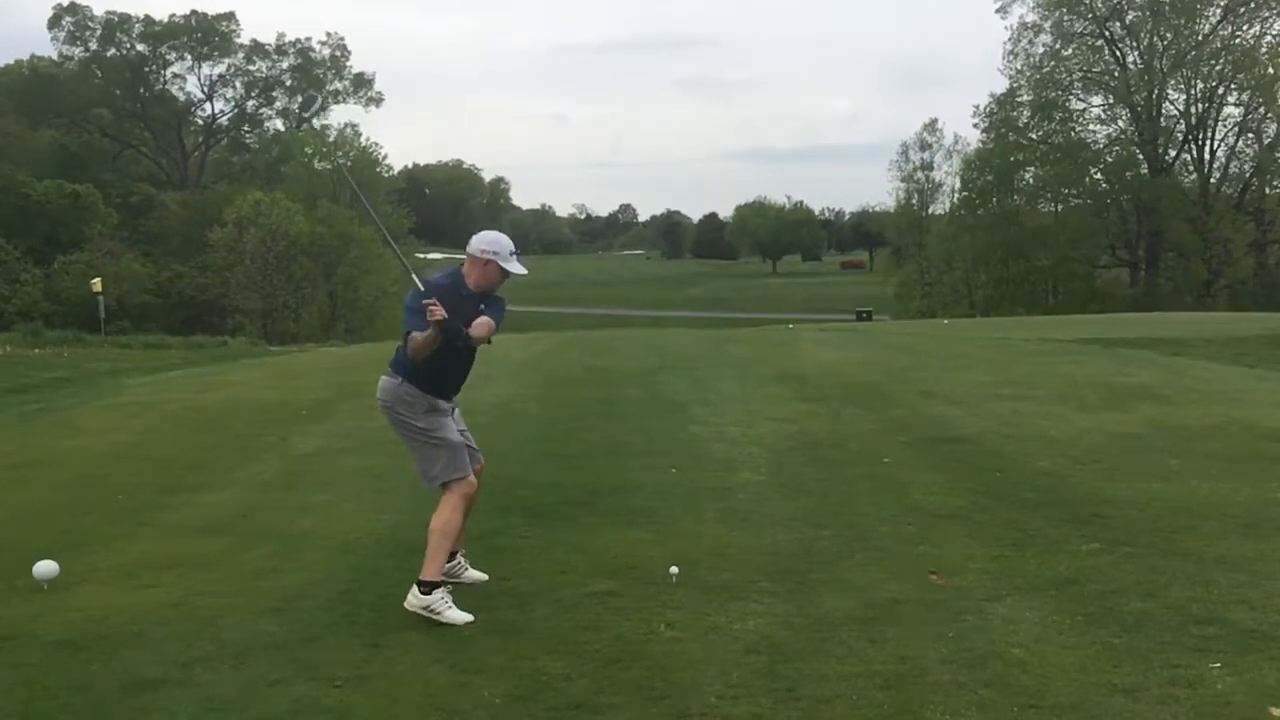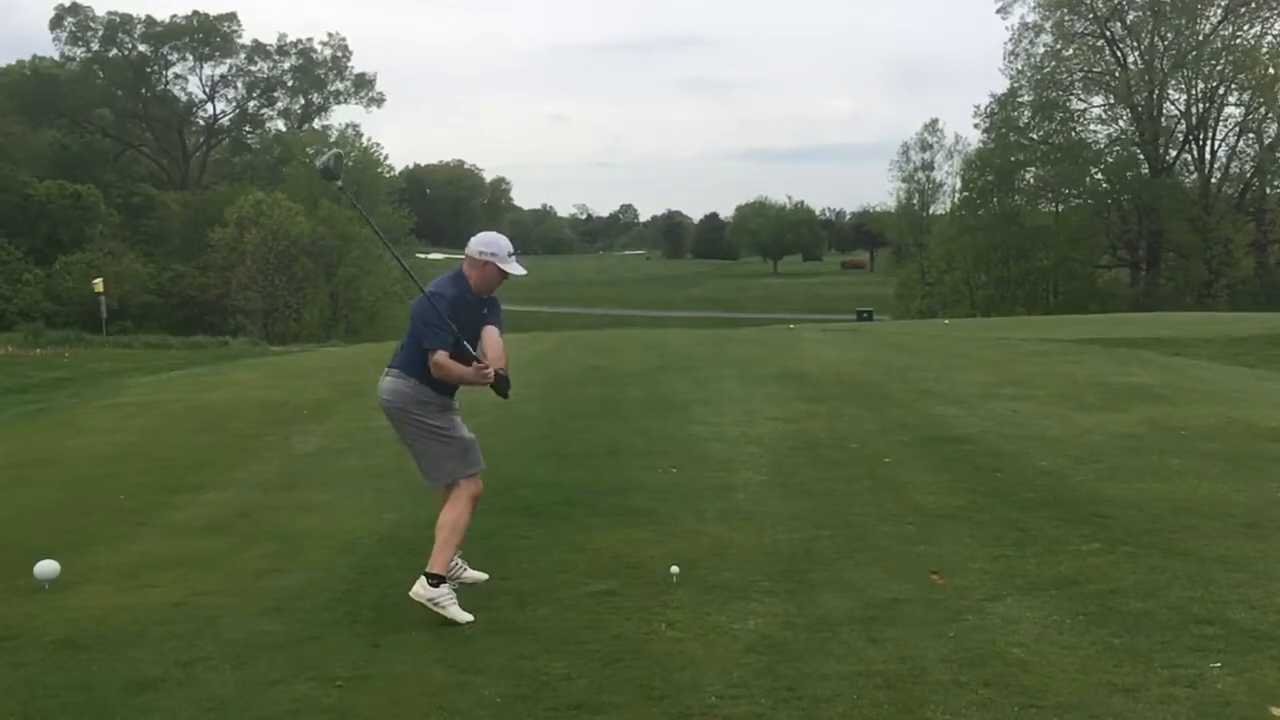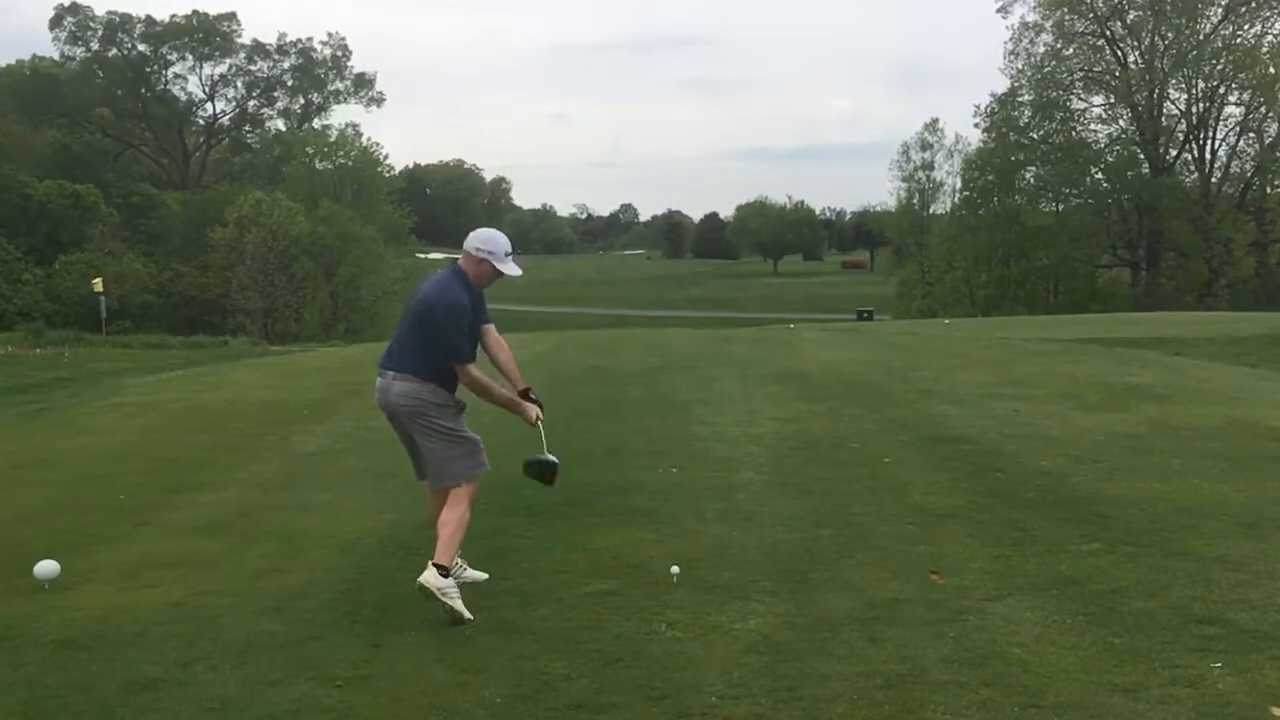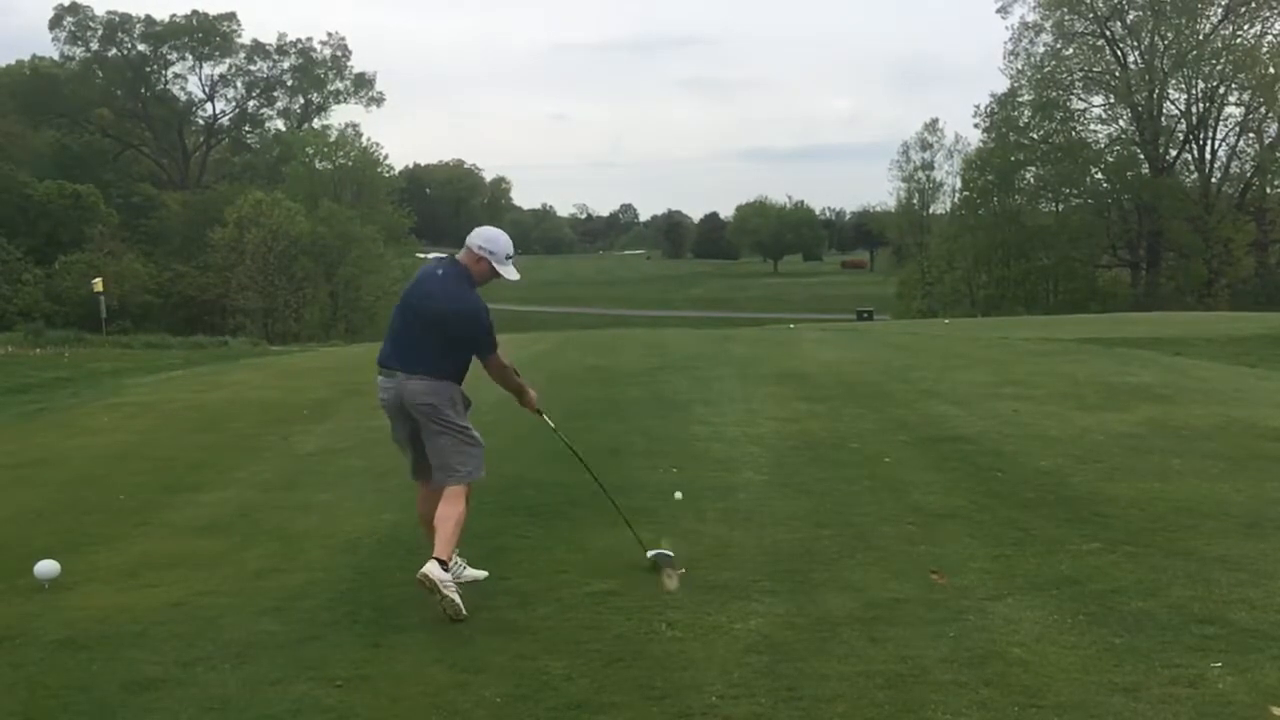
dt=0.4s
person 1, frame 1
left shoulder: (492, 302)
right shoulder: (432, 291)
left elbow: (482, 331)
right elbow: (415, 350)
left wrist: (461, 333)
right wrist: (436, 334)
left hip: (436, 397)
right hip: (409, 396)
left knee: (473, 467)
right knee: (461, 485)
left ankle: (448, 559)
right ankle: (427, 590)
person 1, frame 2
left shoulder: (487, 302)
right shoulder: (441, 297)
left elbow: (492, 339)
right elbow: (439, 365)
left wrist: (495, 371)
right wrist: (477, 378)
left hip: (410, 392)
right hip: (416, 394)
left knee: (452, 475)
right knee: (468, 484)
left ankle: (447, 560)
right ankle: (433, 582)
person 1, frame 3
left shoulder: (460, 287)
right shoulder: (452, 301)
left elbow: (492, 339)
right elbow: (467, 375)
left wrist: (524, 391)
right wrist: (518, 407)
left hip: (392, 387)
right hip: (421, 393)
left knee: (439, 476)
right knee: (462, 484)
left ankle: (446, 560)
right ankle: (439, 572)
person 1, frame 4
left shoulder: (432, 270)
right shoulder: (469, 306)
right elbow: (493, 365)
left wrist: (514, 381)
right wrist: (523, 393)
left hip: (390, 383)
right hip: (433, 390)
left knee: (427, 477)
right knee: (456, 482)
left ankle: (445, 559)
right ankle: (440, 565)
